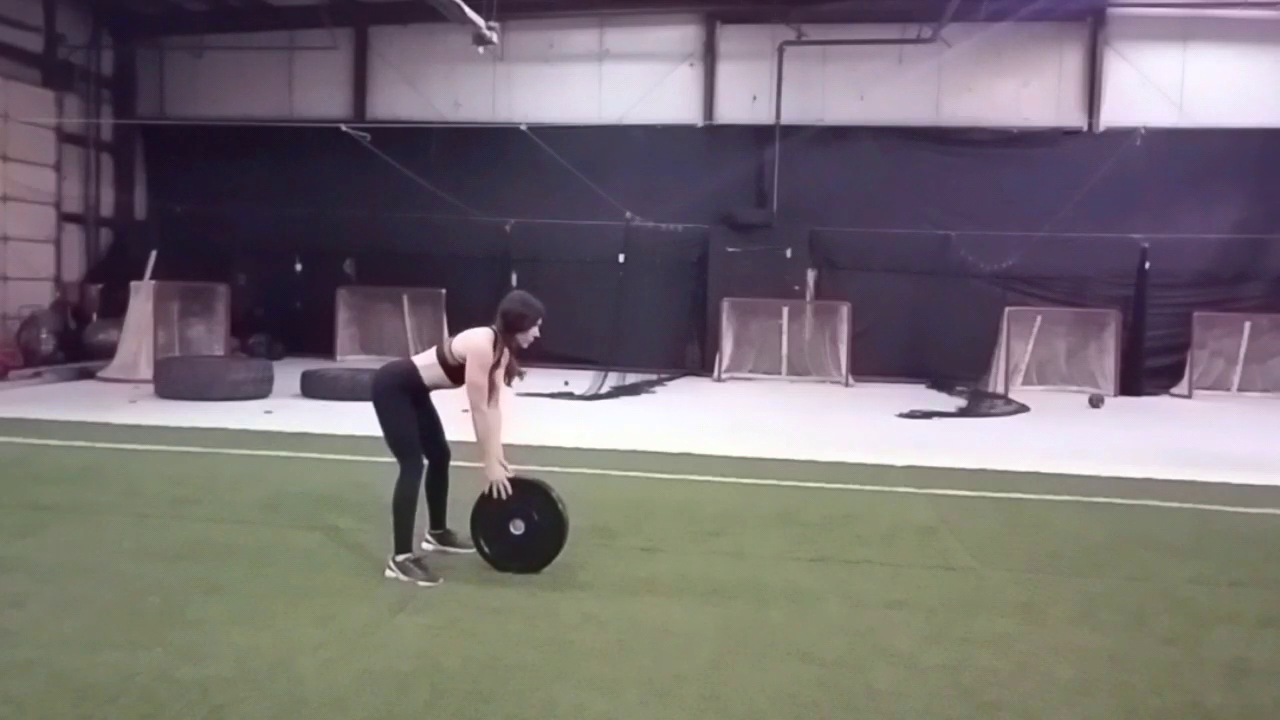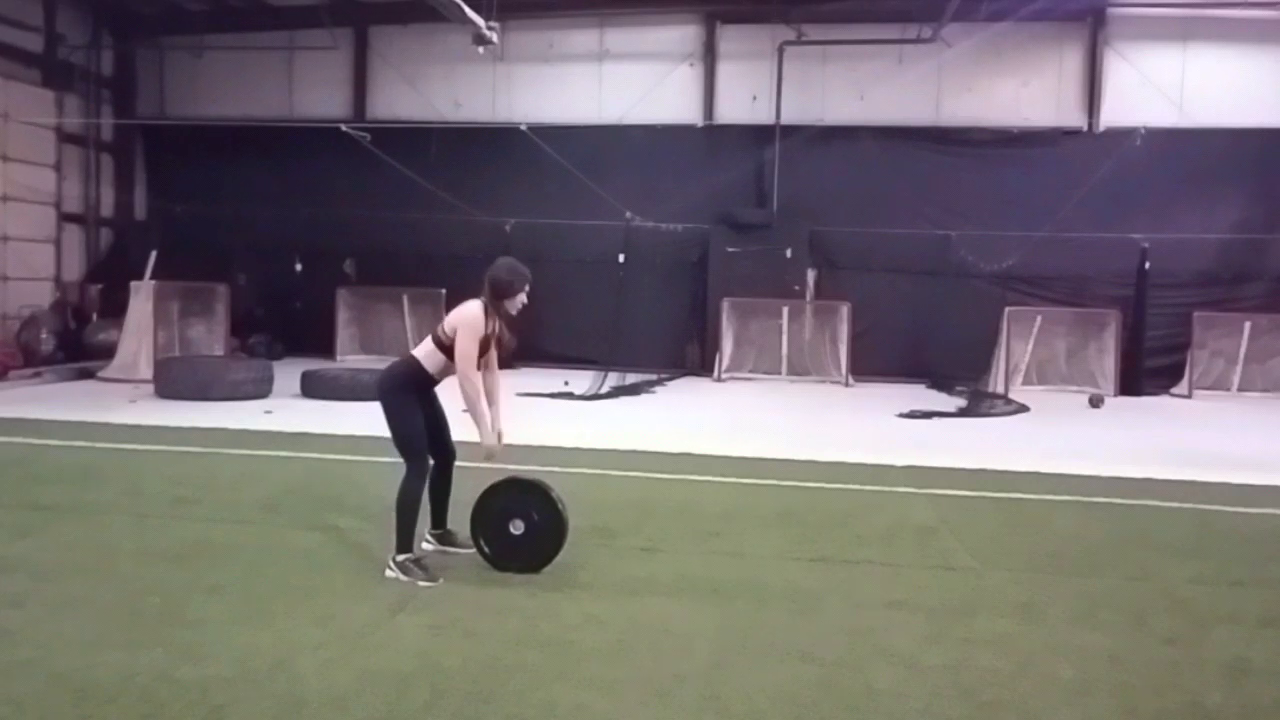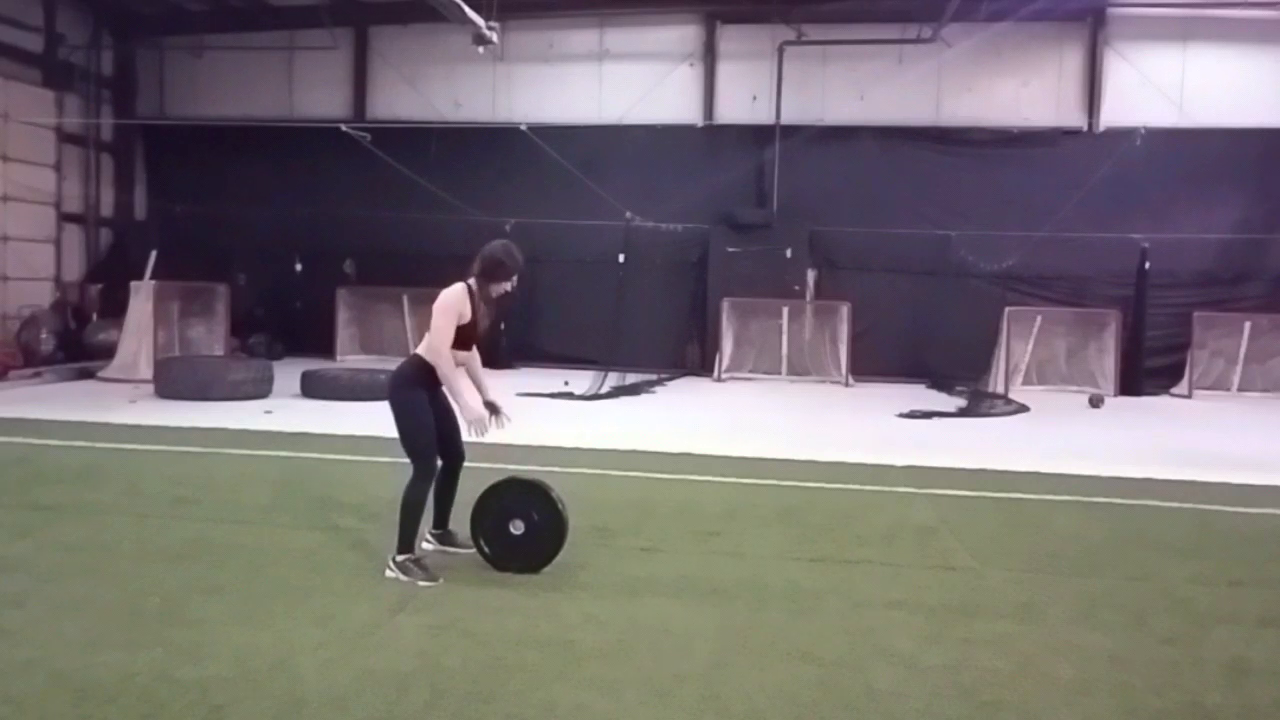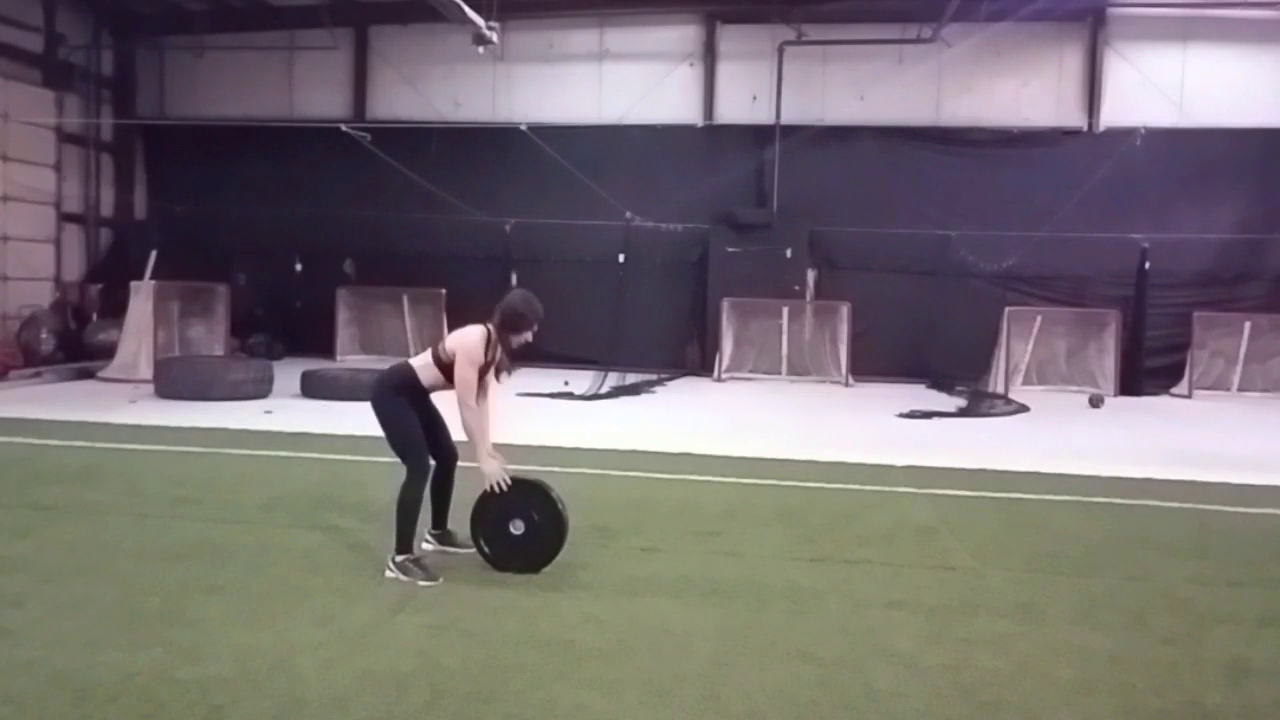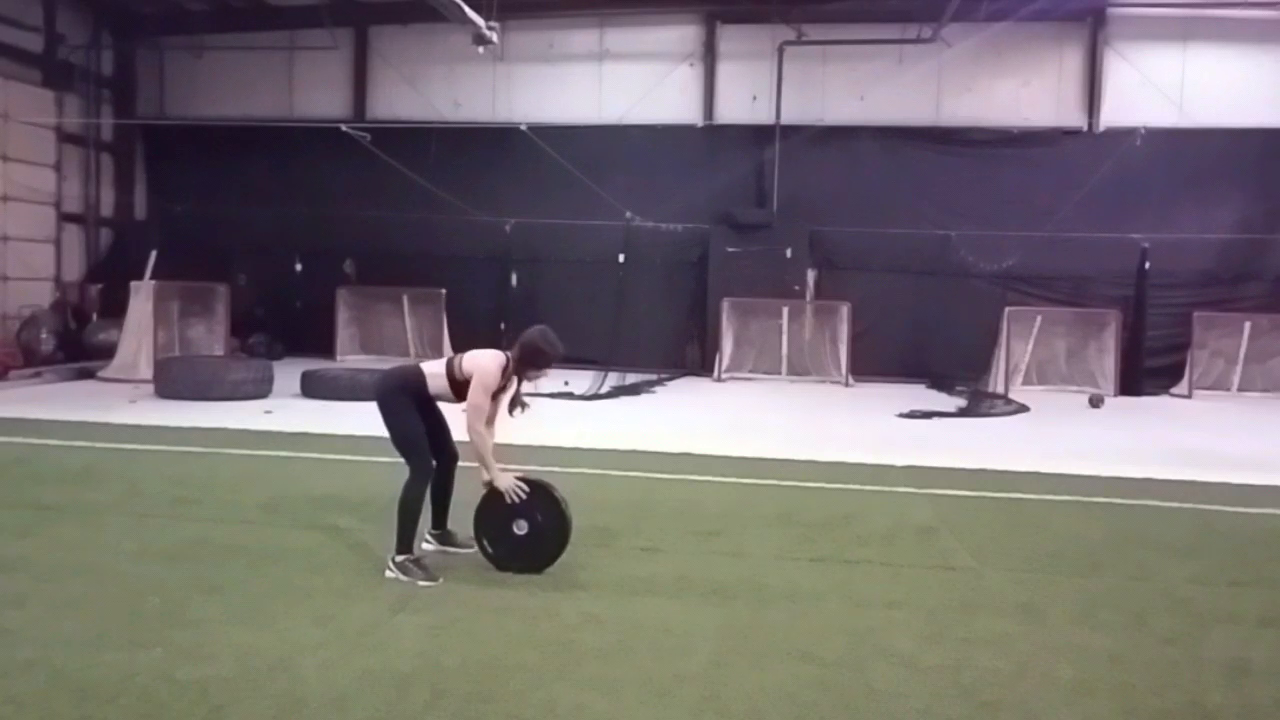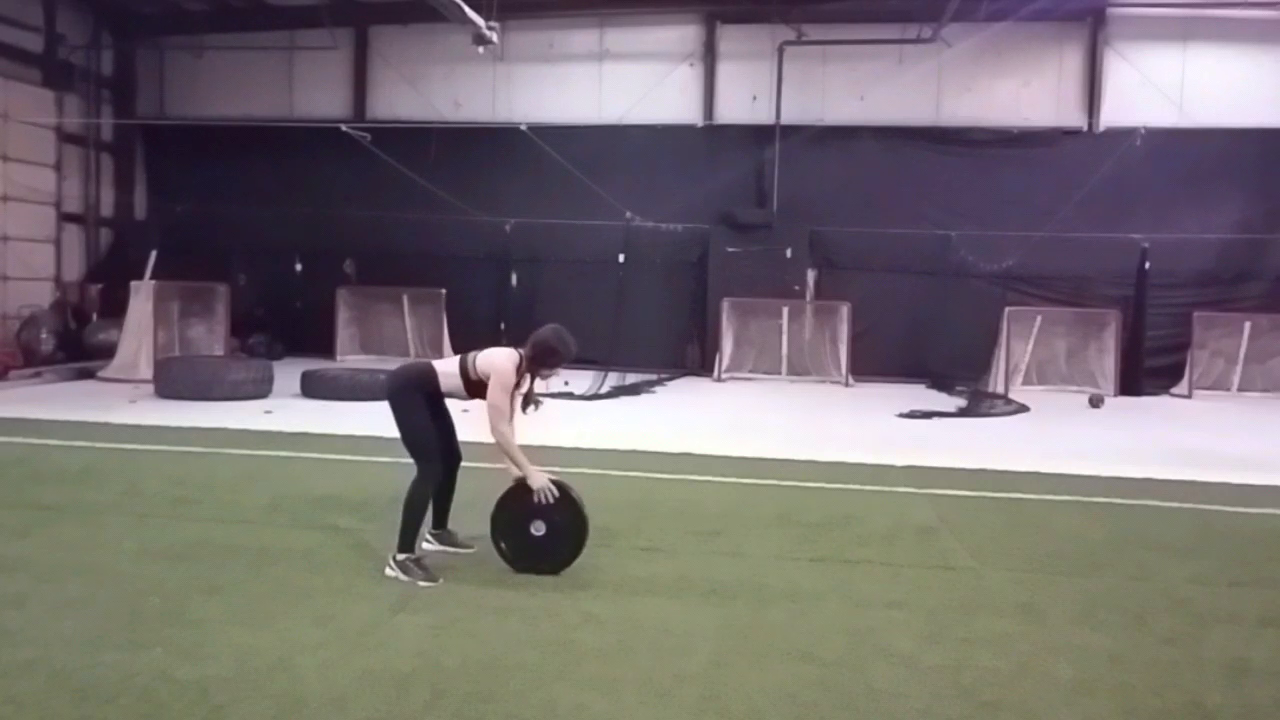
dt=0.4s
person 1, frame 1
left shoulder: (501, 348)
right shoulder: (481, 346)
left elbow: (492, 405)
right elbow: (478, 410)
left wrist: (498, 456)
right wrist: (490, 464)
left hip: (414, 390)
right hip: (392, 388)
left knee: (440, 456)
right knee: (412, 466)
left ankle: (437, 533)
right ankle: (401, 558)
person 1, frame 2
left shoulder: (493, 318)
right shoulder: (473, 316)
left elbow: (490, 371)
right elbow: (467, 378)
left wrist: (496, 421)
right wrist: (483, 430)
left hip: (420, 387)
right hip: (399, 386)
left knee: (446, 457)
right knee: (418, 466)
left ankle: (437, 533)
right ankle: (401, 558)
person 1, frame 3
left shoulder: (479, 298)
right shoulder: (455, 296)
left elbow: (468, 350)
right elbow: (440, 354)
left wrist: (485, 396)
right wrist: (465, 404)
left hip: (430, 387)
right hip: (410, 385)
left knee: (454, 457)
right knee: (426, 467)
left ankle: (438, 532)
right ankle: (401, 558)
person 1, frame 4
left shoulder: (496, 344)
right shoulder: (473, 343)
left elbow: (481, 398)
right elbow: (467, 407)
left wrist: (488, 447)
right wrist: (483, 460)
left hip: (415, 393)
right hip: (392, 392)
left knee: (447, 457)
right knee: (419, 468)
left ankle: (438, 533)
right ankle: (400, 558)
person 1, frame 5
left shoulder: (507, 372)
right shoulder: (490, 368)
left elbow: (487, 425)
right elbow: (475, 429)
left wrist: (487, 471)
right wrist: (495, 474)
left hip: (418, 394)
right hip: (397, 391)
left knee: (448, 458)
right knee: (422, 469)
left ankle: (438, 533)
right ankle: (400, 559)
person 1, frame 6
left shoulder: (518, 368)
right shoulder: (504, 368)
left elbow: (506, 424)
right elbow: (499, 430)
left wrist: (516, 467)
right wrist: (530, 472)
left hip: (427, 391)
right hip: (408, 388)
left knee: (451, 459)
right knee: (430, 469)
left ankle: (438, 533)
right ankle: (402, 558)
